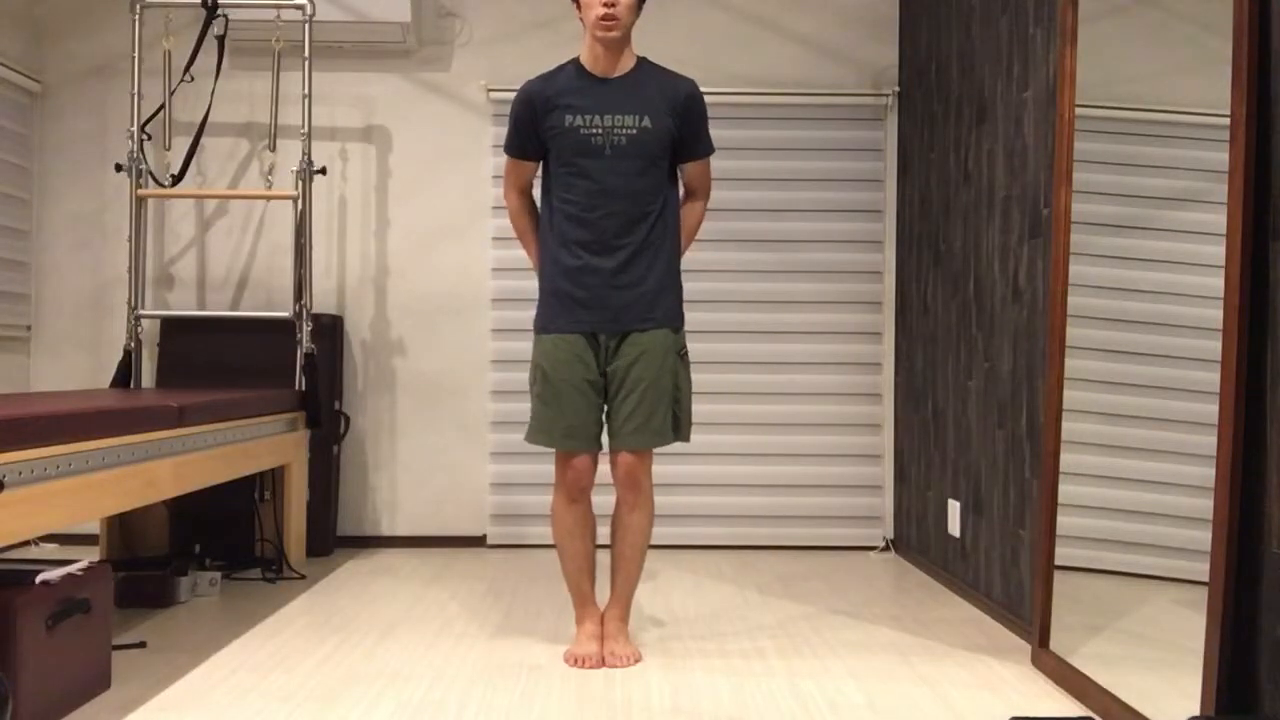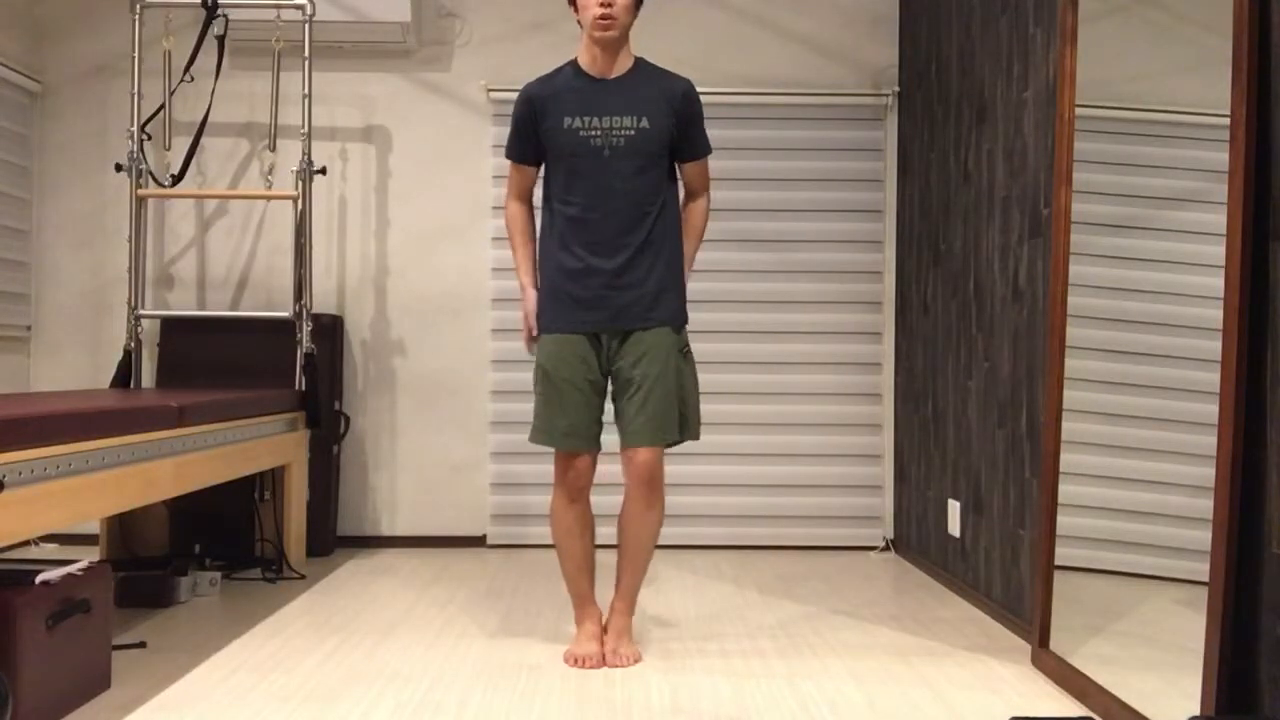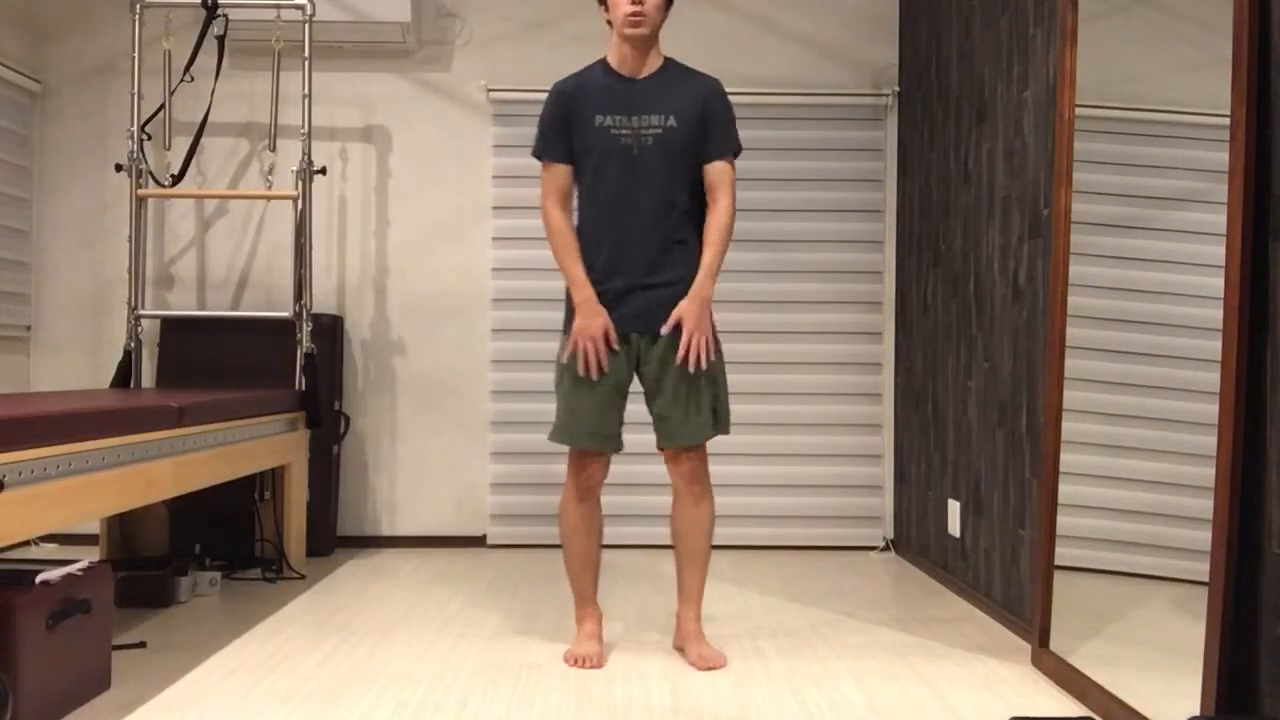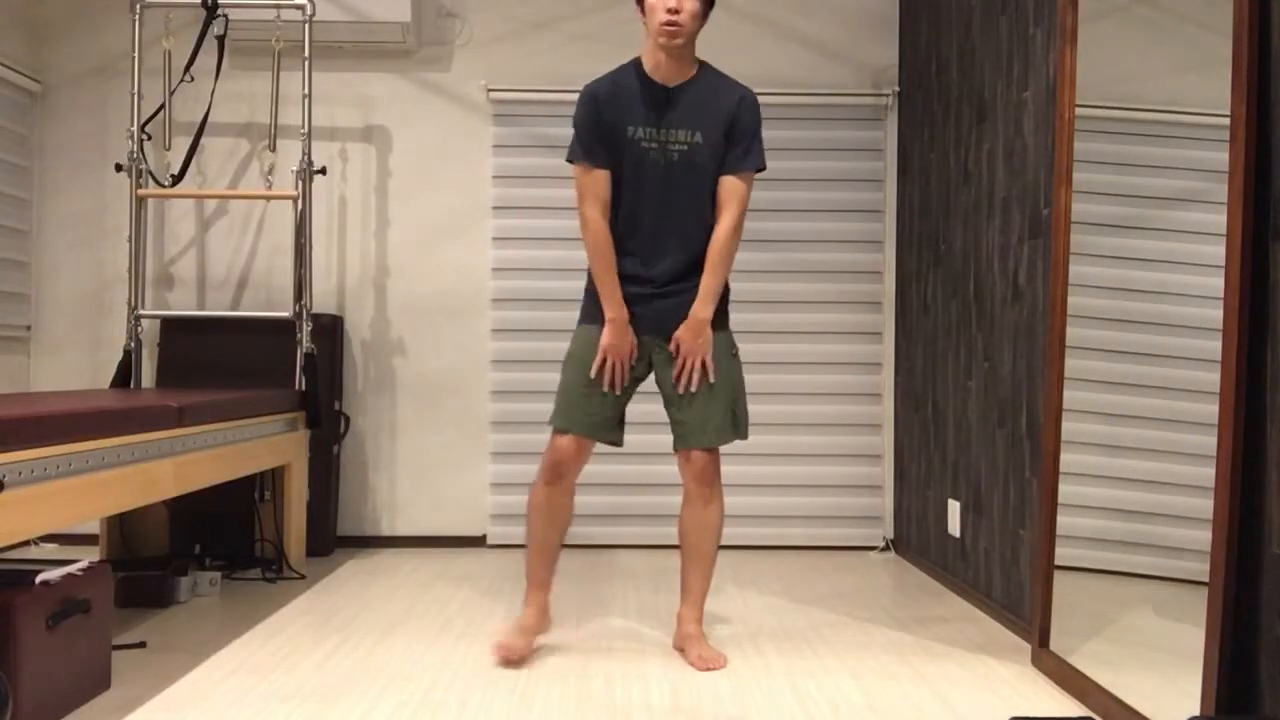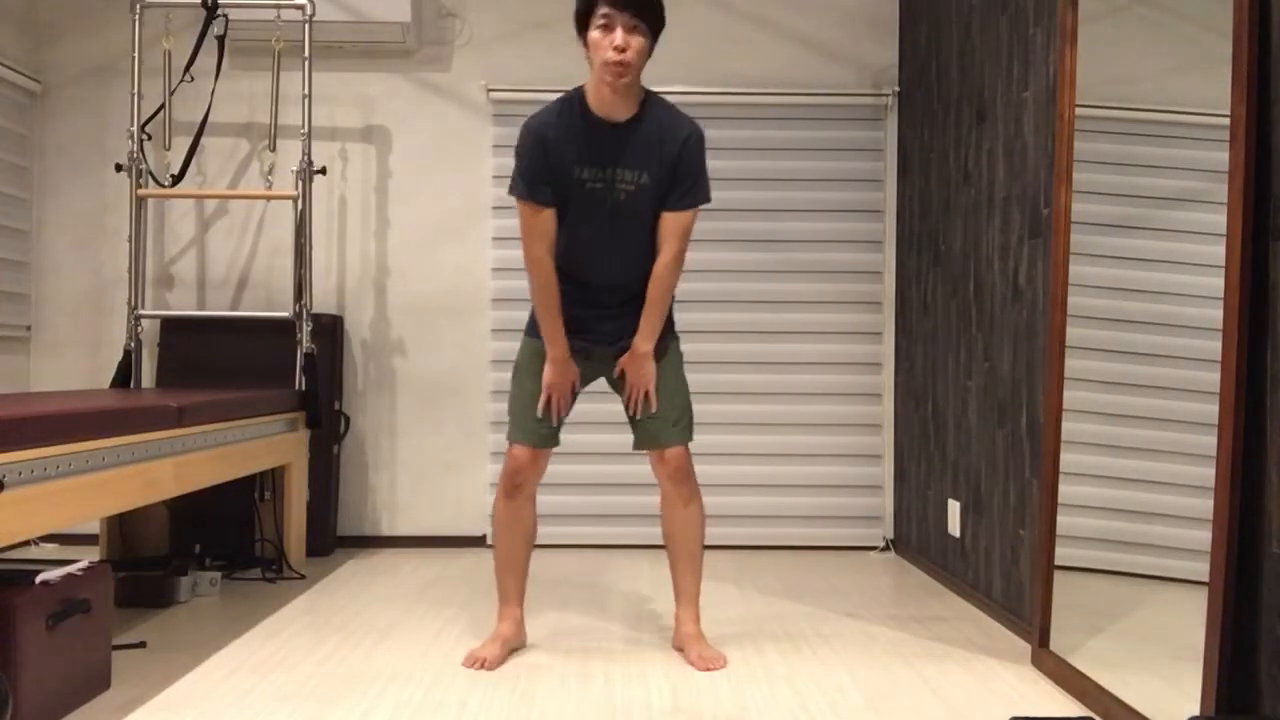
dt=0.5s
person 1, frame 1
left shoulder: (677, 95)
right shoulder: (541, 95)
left elbow: (696, 193)
right elbow: (517, 190)
left wrist: (656, 264)
right wrist: (552, 267)
left hip: (649, 317)
right hip: (565, 316)
left knee: (633, 471)
right knee: (573, 472)
left ankle: (618, 618)
right ankle: (585, 617)
person 1, frame 2
left shoulder: (673, 95)
right shoulder: (541, 98)
left elbow: (696, 194)
right elbow: (518, 198)
left wrist: (678, 276)
right wrist: (528, 283)
left hip: (652, 314)
right hip: (567, 315)
left knee: (645, 469)
right knee: (572, 472)
left ankle: (620, 614)
right ankle: (585, 619)
person 1, frame 3
left shoulder: (701, 95)
right shoulder: (571, 96)
left elbow: (721, 198)
right elbow: (555, 204)
left wrist: (700, 293)
right wrist: (583, 299)
left hip: (676, 310)
right hip: (600, 312)
left knee: (689, 465)
right knee: (584, 469)
left ankle: (689, 621)
right ankle: (588, 619)
person 1, frame 4
left shoulder: (734, 104)
right shoulder: (603, 98)
left elbow: (730, 218)
right elbow: (594, 214)
left wrist: (701, 318)
right wrist: (615, 318)
left hip: (695, 313)
right hip: (611, 309)
left knee: (701, 467)
right knee: (562, 455)
left ankle: (690, 624)
right ankle: (534, 607)
person 1, frame 5
left shoulder: (679, 136)
right shoulder: (545, 131)
left elbow: (670, 252)
right elbow: (539, 251)
left wrist: (643, 348)
right wrist: (557, 353)
left hip: (643, 326)
right hip: (558, 325)
left knee: (675, 466)
right knee: (520, 466)
left ankle: (688, 624)
right ankle: (510, 621)
